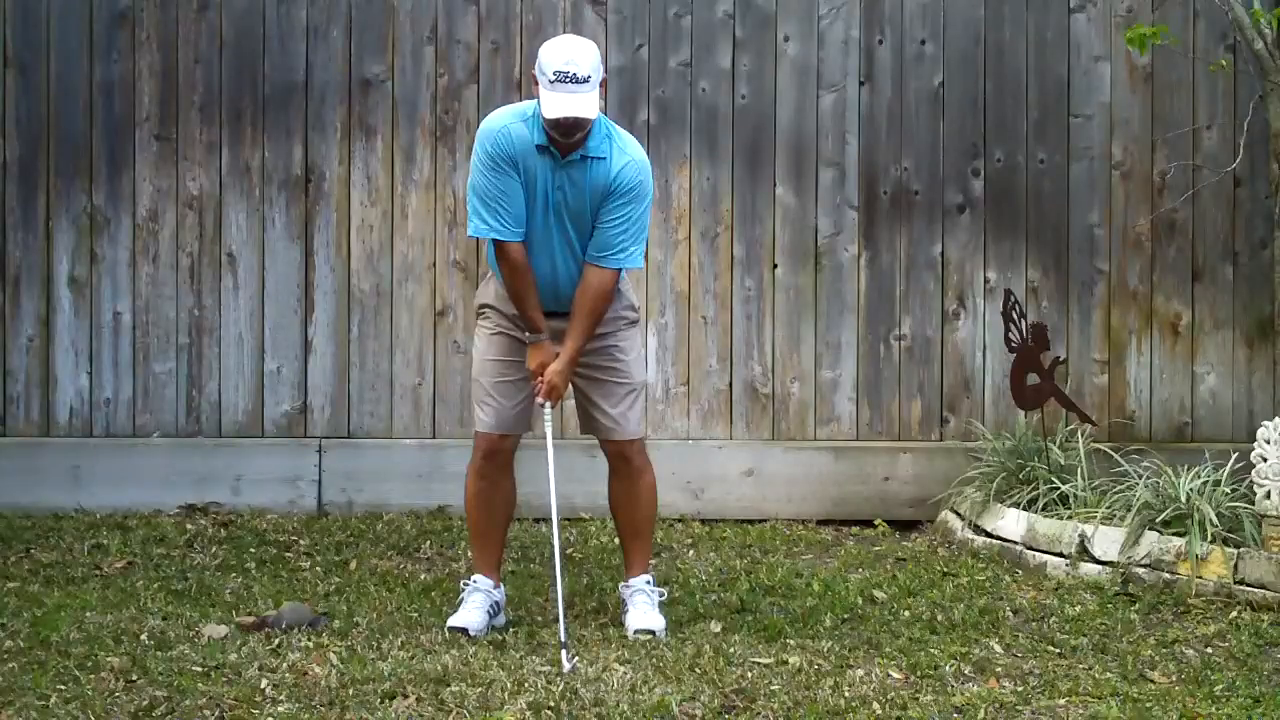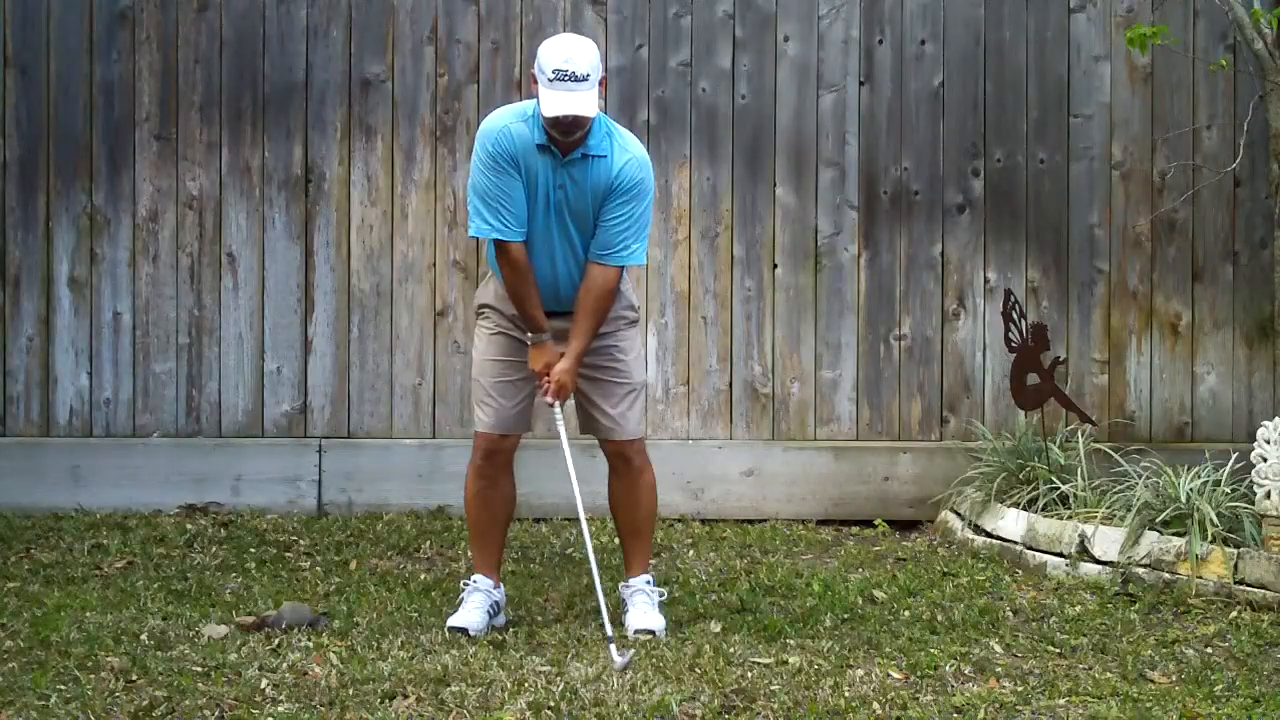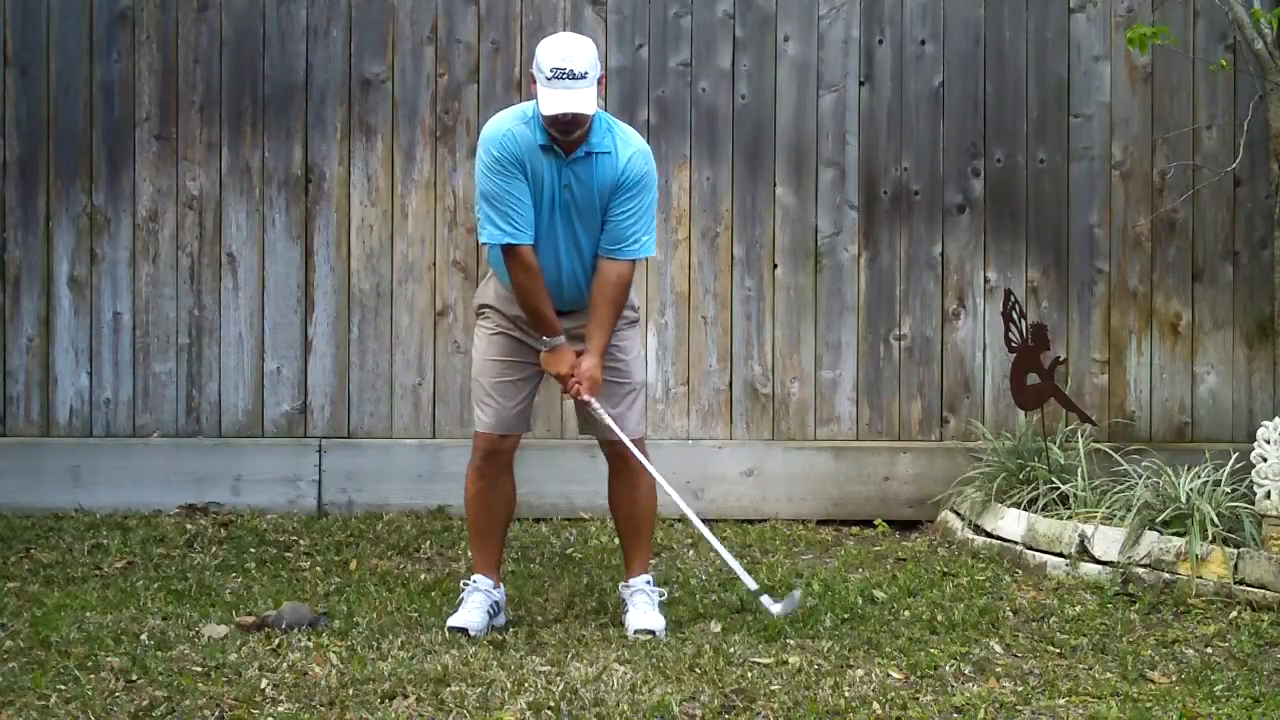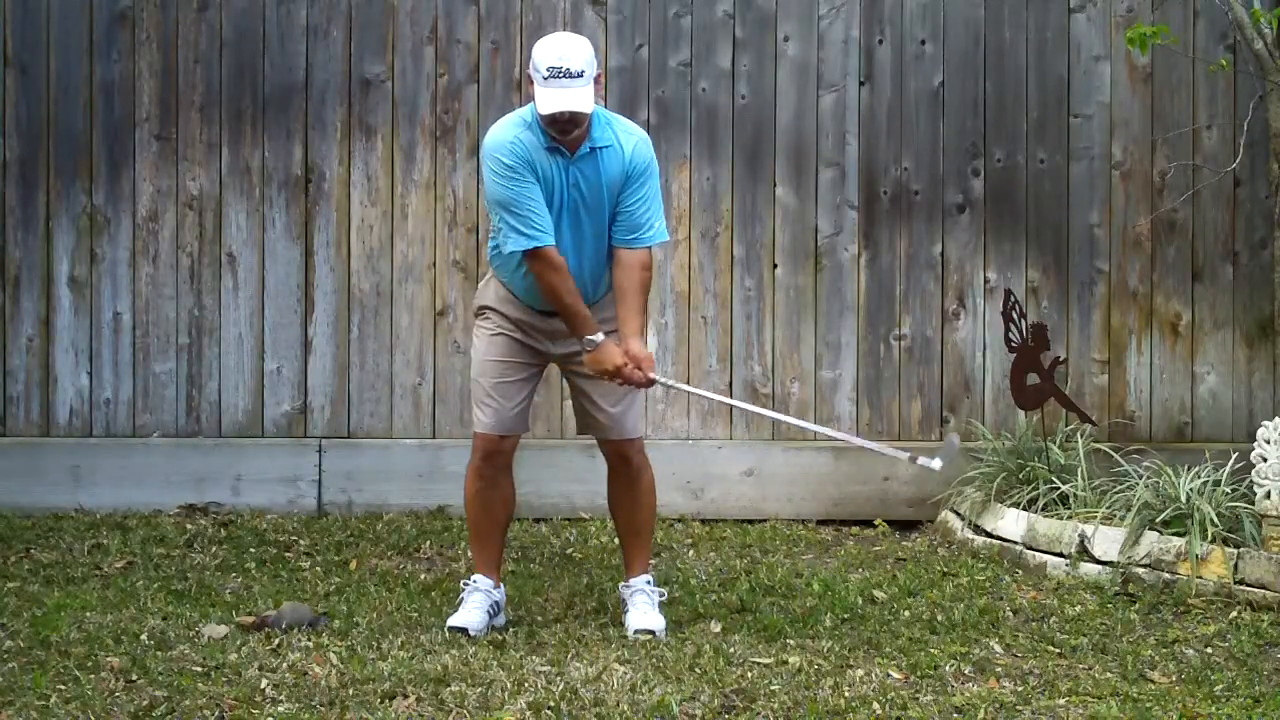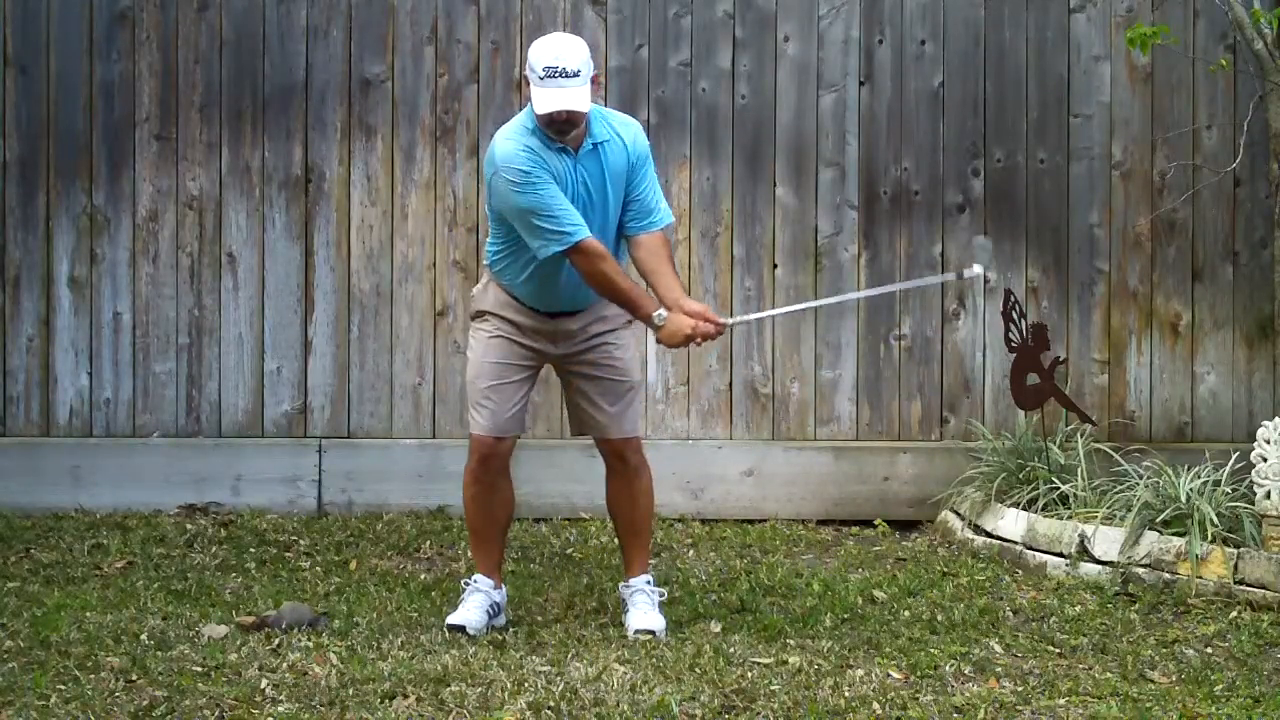
dt=1s
person 1, frame 1
left shoulder: (628, 163)
right shoulder: (500, 136)
left elbow: (603, 268)
right elbow: (507, 246)
left wrist: (568, 356)
right wrist: (537, 337)
left hip: (600, 312)
right hip: (513, 306)
left knee: (627, 448)
right knee: (492, 444)
left ankle: (639, 587)
right ankle: (484, 587)
person 1, frame 2
left shoulder: (629, 161)
right shoulder: (500, 136)
left elbow: (606, 267)
right elbow: (508, 246)
left wrist: (574, 356)
right wrist: (539, 338)
left hip: (601, 311)
right hip: (512, 307)
left knee: (626, 448)
right knee: (491, 445)
left ankle: (639, 587)
right ankle: (484, 587)
person 1, frame 3
left shoulder: (632, 156)
right shoulder: (503, 138)
left elbow: (618, 261)
right elbow: (517, 251)
left wrist: (595, 352)
right wrist: (552, 341)
left hip: (602, 309)
right hip: (514, 308)
left knee: (627, 448)
right knee: (491, 445)
left ankle: (639, 586)
right ankle: (485, 588)
person 1, frame 4
left shoulder: (632, 146)
right shoulder: (506, 144)
left elbow: (633, 250)
right elbow: (541, 254)
left wrist: (631, 337)
right wrist: (593, 341)
left hip: (602, 308)
right hip: (514, 310)
left knee: (626, 448)
right knee: (490, 447)
left ankle: (638, 586)
right ankle: (485, 587)
person 1, frame 5
left shoulder: (627, 137)
right shoulder: (511, 154)
left elbow: (644, 230)
right elbow: (581, 249)
left wrist: (677, 299)
right wrist: (656, 317)
left hip: (597, 312)
right hip: (511, 312)
left knee: (624, 448)
right knee: (488, 449)
left ankle: (638, 585)
right ankle: (486, 587)
